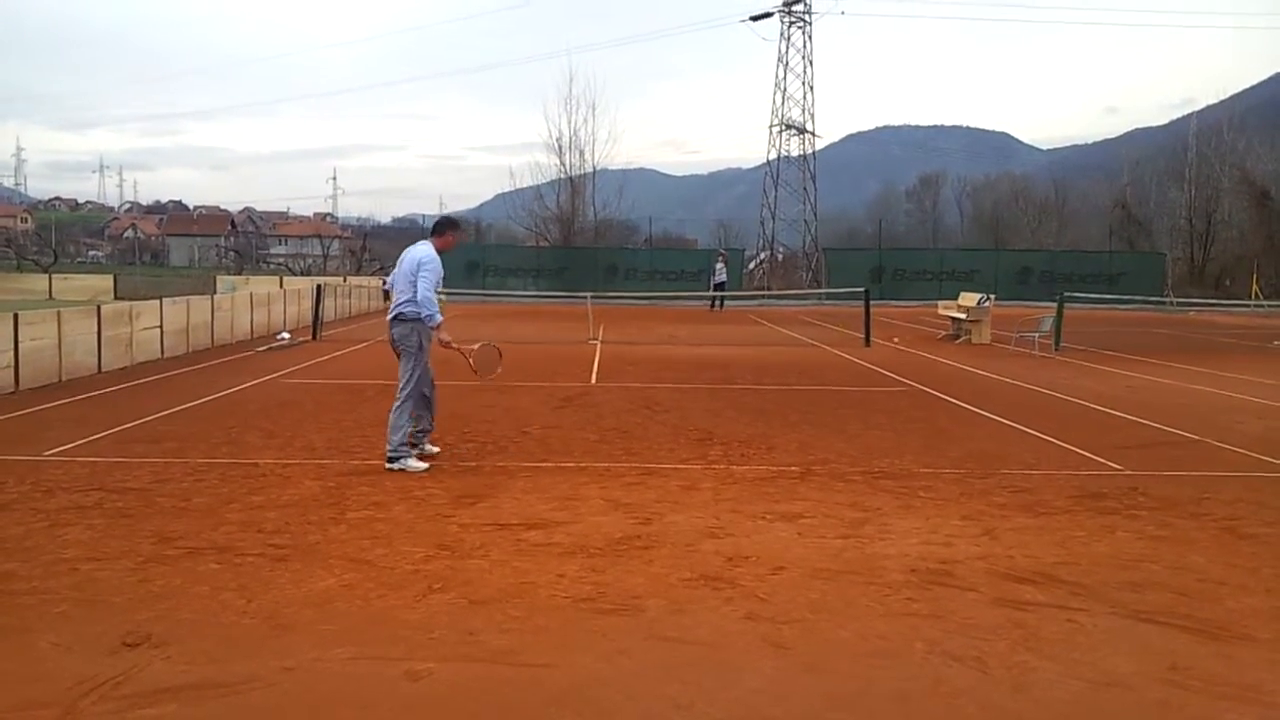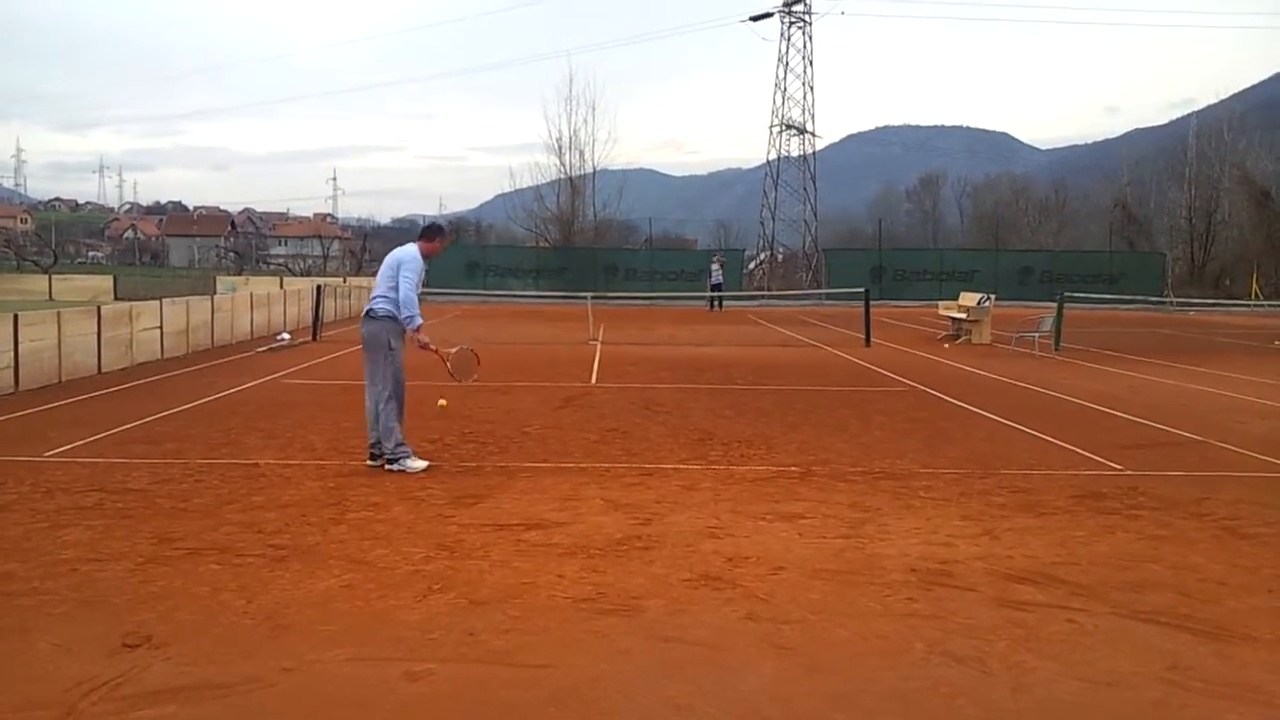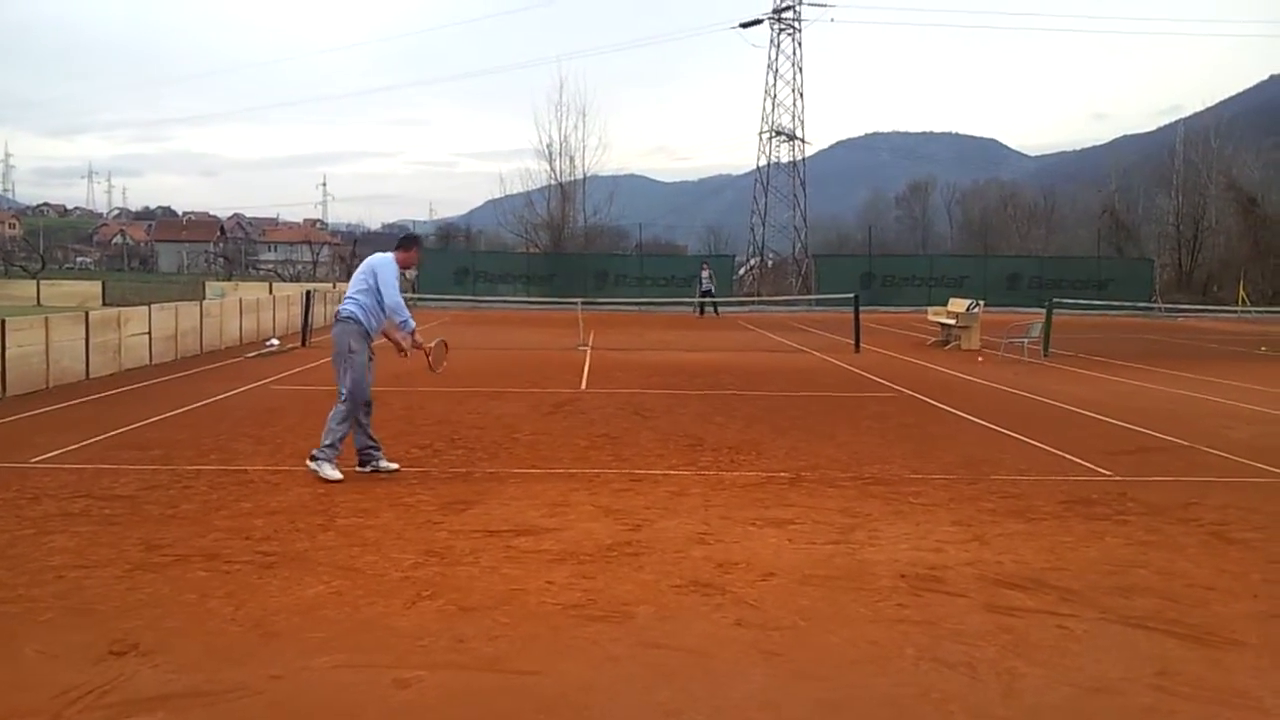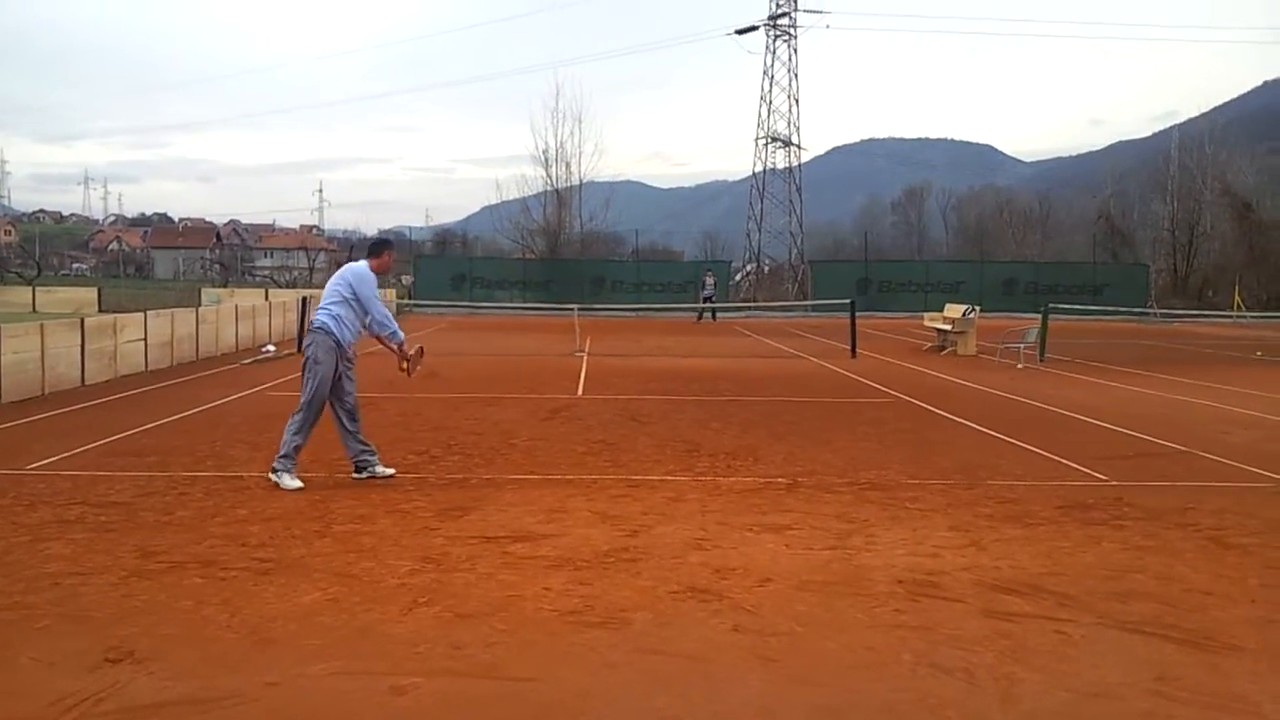
dt=0.4s
person 1, frame 1
left shoulder: (411, 251)
right shoulder: (430, 257)
left elbow: (393, 282)
right elbow: (425, 297)
right wrist: (440, 329)
left hip: (400, 324)
right hip: (413, 326)
left knee: (424, 386)
right knee: (409, 392)
left ankle: (418, 440)
right ankle: (397, 455)
person 1, frame 2
left shoulder: (402, 253)
right shoulder: (412, 257)
right elbow: (406, 296)
left wrist: (412, 326)
right wrist: (419, 330)
left hip: (376, 323)
right hip: (384, 326)
left knee: (378, 392)
right knee: (390, 392)
left ankle: (378, 450)
right ankle: (397, 455)
person 1, frame 3
left shoulder: (385, 266)
right shoulder: (385, 262)
right elbow: (394, 302)
left wrist: (396, 338)
right wrist: (412, 332)
left hip: (361, 335)
right hip: (350, 330)
left knee: (362, 398)
right knee: (351, 396)
left ankle: (369, 456)
right ankle: (323, 456)
person 1, frame 4
left shoulder: (362, 275)
right shoulder: (359, 272)
left elbow: (372, 323)
right elbow: (380, 314)
left wrist: (392, 348)
right wrist: (400, 342)
left hip: (339, 347)
right hip: (323, 342)
left knee: (348, 408)
right knee: (310, 407)
left ankle: (365, 463)
right ankle: (282, 467)
